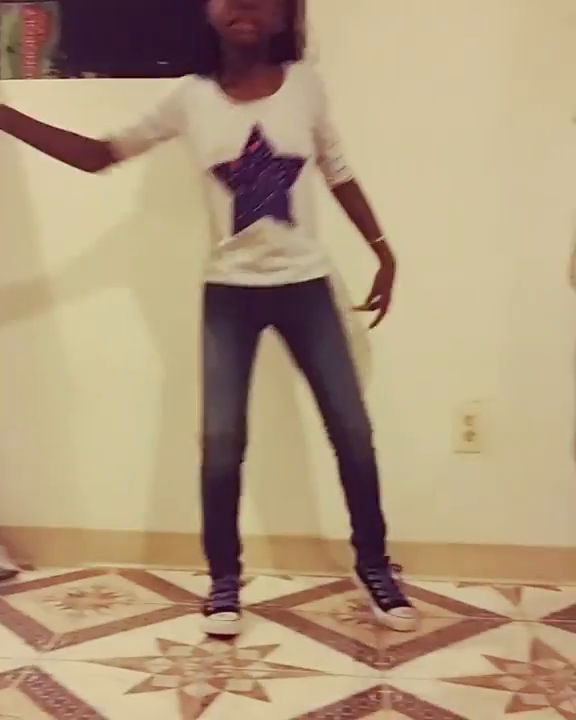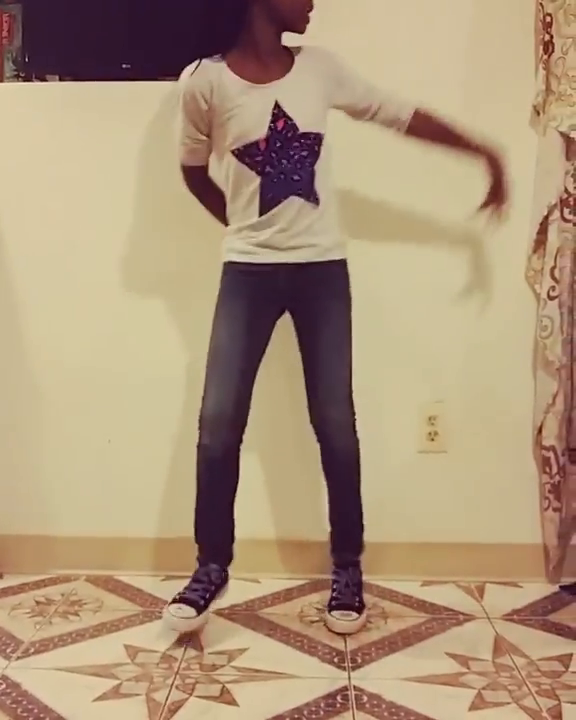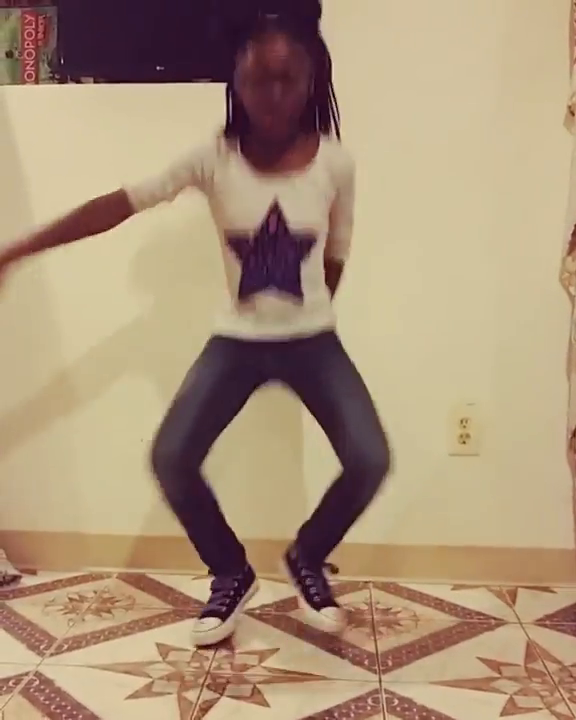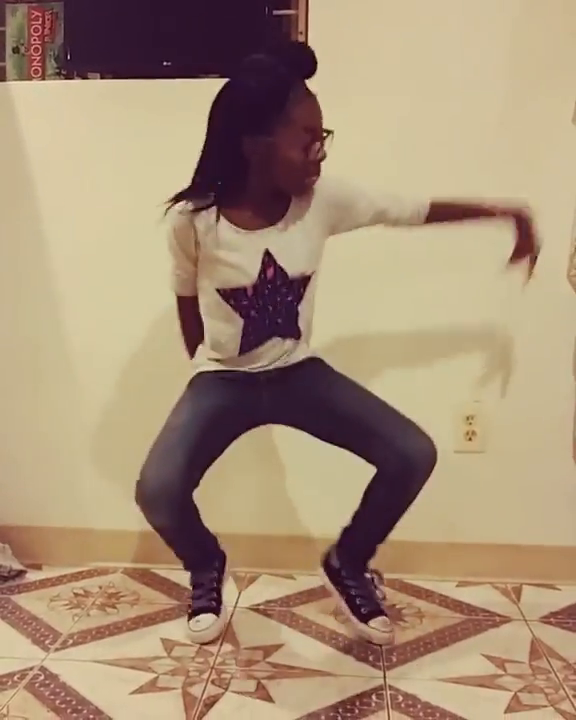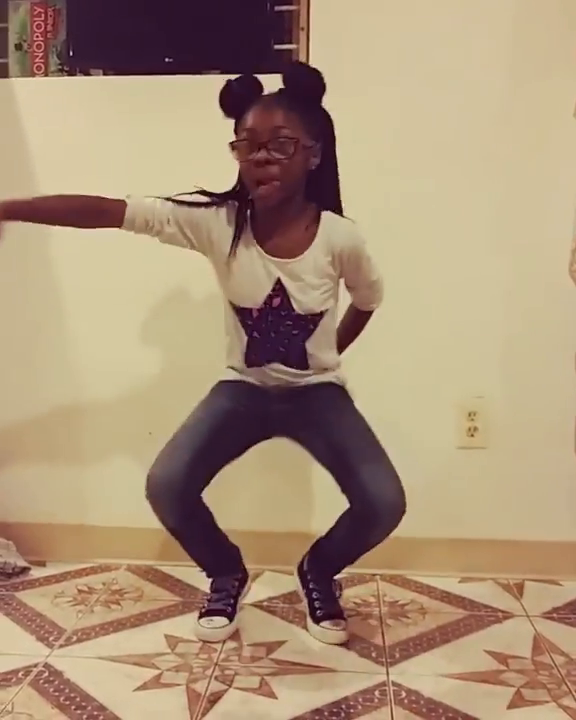
dt=0.7s
person 1, frame 1
left shoulder: (305, 85)
right shoulder: (189, 97)
left elbow: (339, 174)
right elbow: (99, 154)
left wrist: (382, 252)
left hip: (305, 285)
right hip: (231, 291)
left knee: (352, 430)
right knee: (222, 441)
left ankle: (374, 563)
right ankle: (224, 578)
person 1, frame 2
left shoulder: (320, 69)
right shoulder: (205, 81)
left elbow: (405, 114)
right elbow: (193, 171)
left wrist: (485, 153)
left hip: (323, 270)
right hip: (247, 272)
left knee: (335, 424)
right knee: (219, 420)
left ankle: (346, 566)
right ankle: (211, 568)
person 1, frame 3
left shoulder: (335, 162)
right shoulder: (212, 158)
left elbow: (336, 253)
right elbow: (119, 205)
left hip: (312, 339)
right hip: (237, 340)
left knee: (370, 459)
right knee: (171, 457)
left ankle: (307, 559)
right ankle: (229, 574)
person 1, frame 4
left shoulder: (327, 199)
right shoulder: (194, 219)
left elbow: (421, 209)
right elbow: (188, 300)
left wrist: (511, 213)
left hip: (304, 373)
right hip: (226, 382)
left knee: (414, 456)
right knee: (159, 492)
left ankle: (348, 563)
right ankle: (206, 568)
person 1, frame 5
left shoulder: (340, 239)
right shoulder: (214, 223)
left elbow: (367, 302)
right elbow: (104, 211)
left wrist: (321, 356)
left hip: (317, 394)
right hip: (243, 391)
left knee: (383, 503)
right knee: (166, 485)
left ankle: (319, 572)
right ankle: (226, 574)
